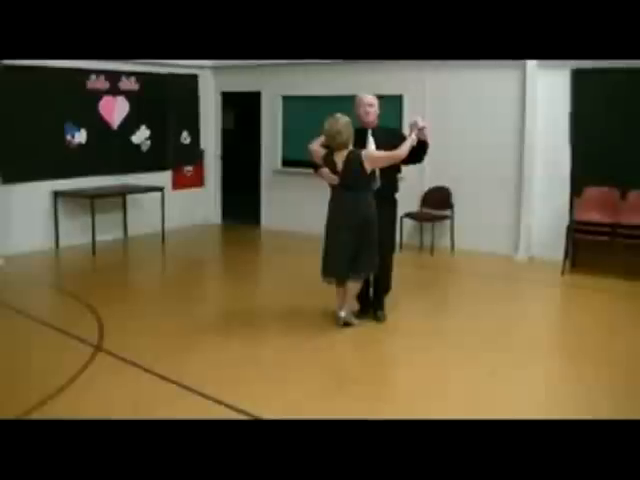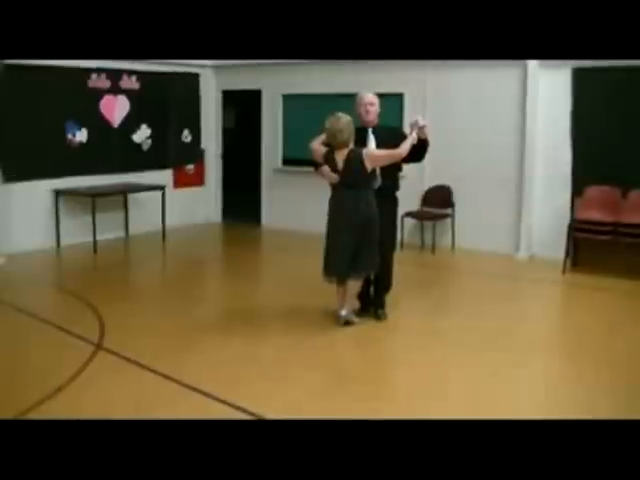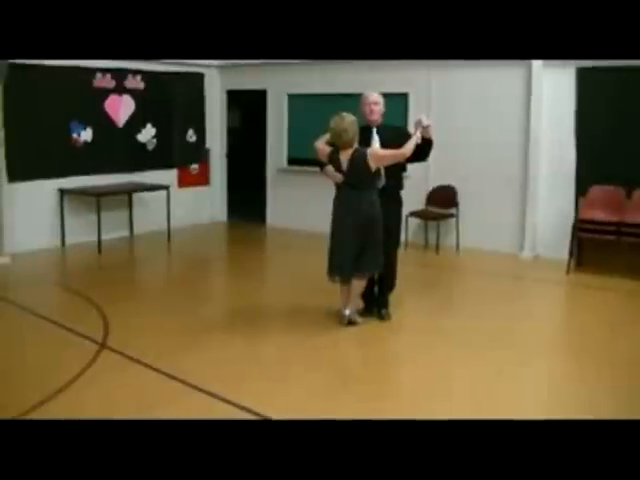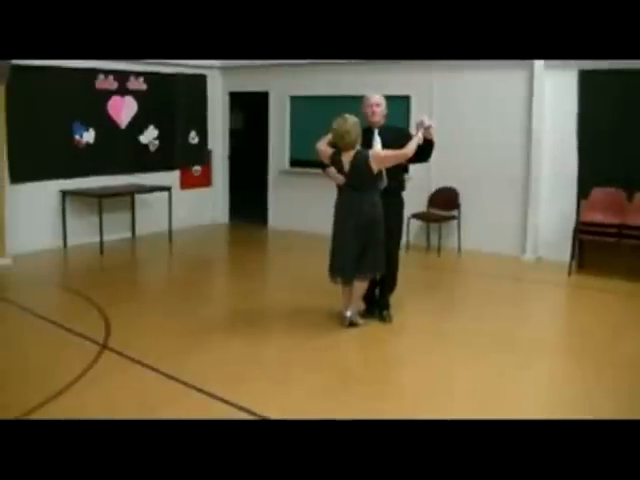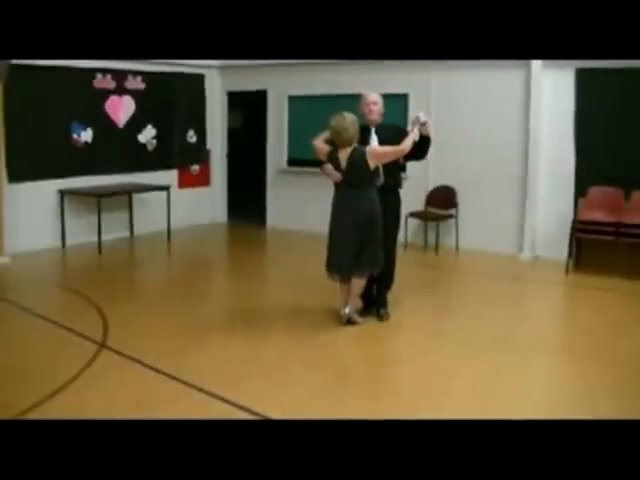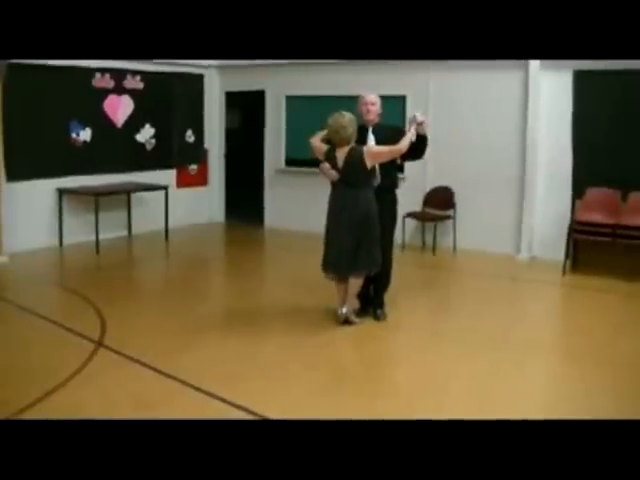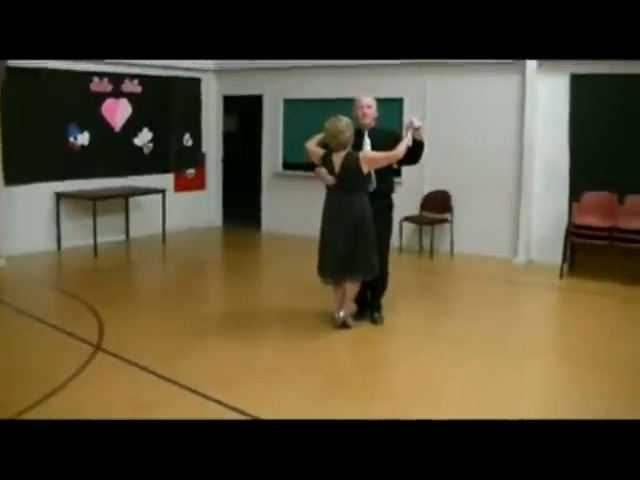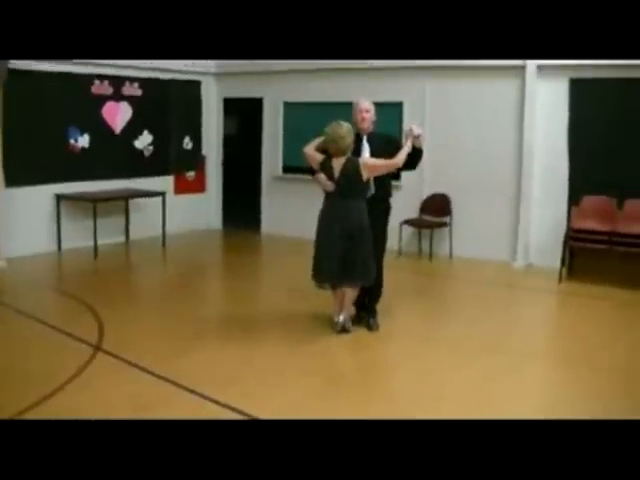
dt=0.2s
person 1, frame 1
left shoulder: (392, 135)
left elbow: (414, 157)
left wrist: (421, 137)
right wrist: (323, 170)
left hip: (385, 203)
left knee: (384, 253)
left ankle: (379, 302)
right ankle: (364, 301)
person 1, frame 2
left shoulder: (394, 134)
left elbow: (415, 156)
left wrist: (422, 136)
left hip: (385, 201)
left knee: (385, 251)
left ankle: (379, 300)
right ankle: (365, 300)
person 1, frame 3
left shoulder: (397, 133)
left elbow: (418, 155)
left wrist: (425, 135)
right wrist: (328, 168)
left hip: (390, 201)
left knee: (389, 251)
left ankle: (383, 301)
right ankle: (368, 300)
person 1, frame 4
left shoulder: (399, 134)
left elbow: (421, 156)
left wrist: (427, 135)
left hip: (391, 201)
left knee: (390, 252)
left ankle: (384, 302)
right ankle: (370, 301)
person 1, frame 5
left shoulder: (396, 132)
left elbow: (418, 153)
left wrist: (423, 132)
left hip: (388, 200)
left knee: (387, 250)
left ankle: (381, 300)
right ankle: (368, 300)
person 1, frame 6
left shoulder: (393, 133)
left elbow: (415, 153)
left wrist: (420, 132)
left hip: (385, 199)
left knee: (384, 251)
left ankle: (378, 301)
right ankle: (365, 299)
person 1, frame 7
left shoulder: (389, 137)
left elbow: (411, 158)
left wrist: (417, 137)
right wrist: (320, 170)
left hip: (380, 204)
left knee: (379, 255)
left ankle: (375, 305)
right ankle: (362, 303)
person 1, frame 8
left shoulder: (387, 141)
left elbow: (408, 164)
left wrist: (416, 145)
right wrist: (319, 175)
left hip: (378, 208)
left knee: (375, 259)
left ankle: (371, 309)
right ankle: (360, 307)
person 2, frame 1
left shoulder: (326, 157)
right shoulder: (364, 157)
left elbow: (313, 146)
right elbow: (399, 154)
left wrist: (329, 134)
right wrist: (413, 136)
left hip: (338, 212)
right hip: (362, 212)
left knee: (341, 259)
right knee: (359, 263)
left ankle: (340, 308)
right ankle: (346, 311)
person 2, frame 2
left shoulder: (326, 156)
right shoulder: (365, 156)
left elbow: (314, 144)
right elbow: (399, 153)
left wrist: (330, 133)
right wrist: (413, 135)
left hip: (339, 210)
right hip: (362, 211)
left knee: (341, 258)
right knee: (359, 262)
left ankle: (341, 307)
right ankle: (347, 310)
person 2, frame 3
left shoulder: (331, 155)
right shoulder: (369, 155)
left elbow: (318, 143)
right elbow: (404, 153)
left wrist: (334, 132)
right wrist: (417, 135)
left hip: (343, 210)
right hip: (366, 211)
left knee: (345, 258)
right knee: (363, 262)
left ankle: (344, 306)
right ankle: (350, 309)
person 2, frame 4
left shoulder: (333, 157)
right shoulder: (371, 157)
left elbow: (320, 145)
right elbow: (405, 153)
left wrist: (335, 133)
right wrist: (419, 135)
left hip: (345, 211)
right hip: (368, 212)
left knee: (347, 259)
right knee: (365, 263)
left ankle: (346, 308)
right ankle: (351, 311)
person 2, frame 5
left shoulder: (330, 155)
right shoulder: (368, 154)
left elbow: (317, 141)
right elbow: (403, 149)
left wrist: (333, 131)
right wrist: (415, 131)
left hip: (342, 209)
right hip: (366, 209)
left knee: (345, 257)
right knee: (363, 261)
left ankle: (344, 306)
right ankle: (350, 308)
person 2, frame 6
left shoulder: (327, 153)
right shoulder: (366, 153)
left elbow: (314, 140)
right elbow: (400, 148)
left wrist: (330, 130)
right wrist: (412, 131)
left hip: (338, 208)
right hip: (362, 209)
left knee: (341, 257)
right knee: (360, 260)
left ankle: (341, 307)
right ankle: (348, 308)
person 2, frame 7
left shoulder: (323, 158)
right shoulder: (362, 159)
left elbow: (309, 144)
right elbow: (396, 154)
left wrist: (327, 133)
right wrist: (409, 136)
left hip: (333, 213)
right hip: (357, 214)
left knee: (337, 262)
right knee: (356, 265)
left ankle: (338, 310)
right ankle: (345, 312)
person 2, frame 8
left shoulder: (323, 163)
right shoulder: (362, 165)
left elbow: (307, 149)
right elbow: (396, 163)
left wrist: (325, 138)
right wrist: (409, 143)
left hip: (330, 219)
right hip: (354, 220)
left knee: (335, 268)
right knee: (354, 271)
left ankle: (338, 314)
right ankle: (344, 316)
